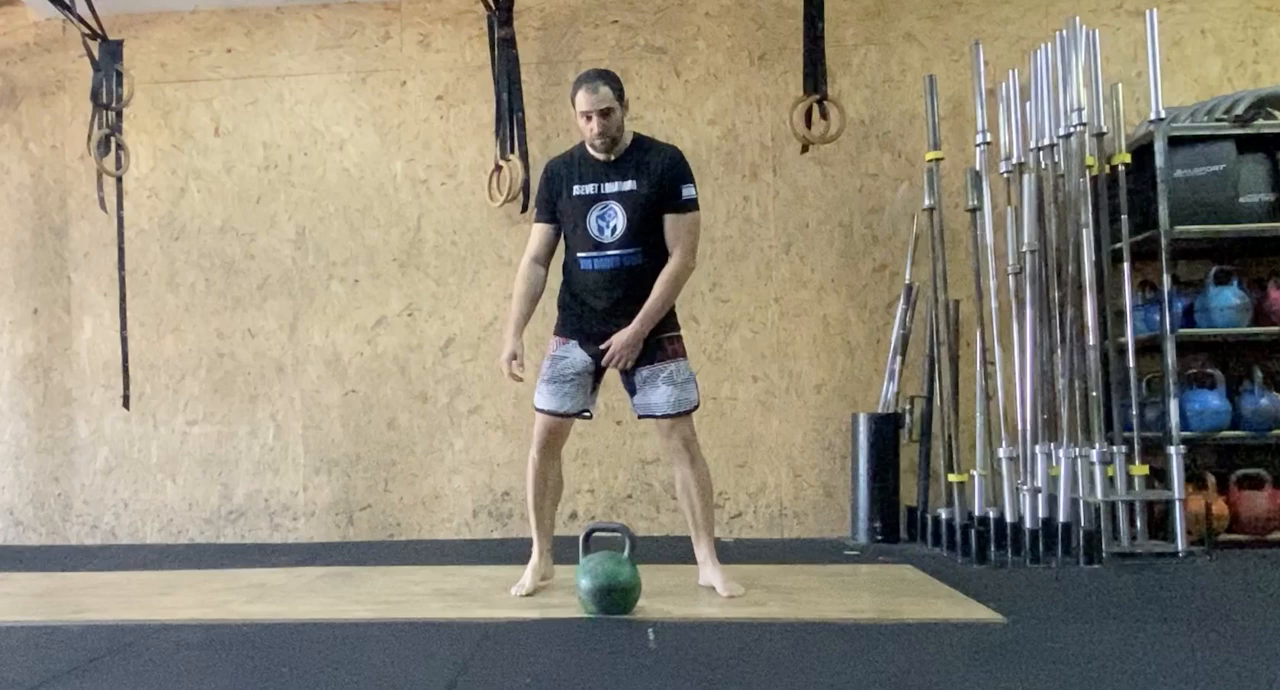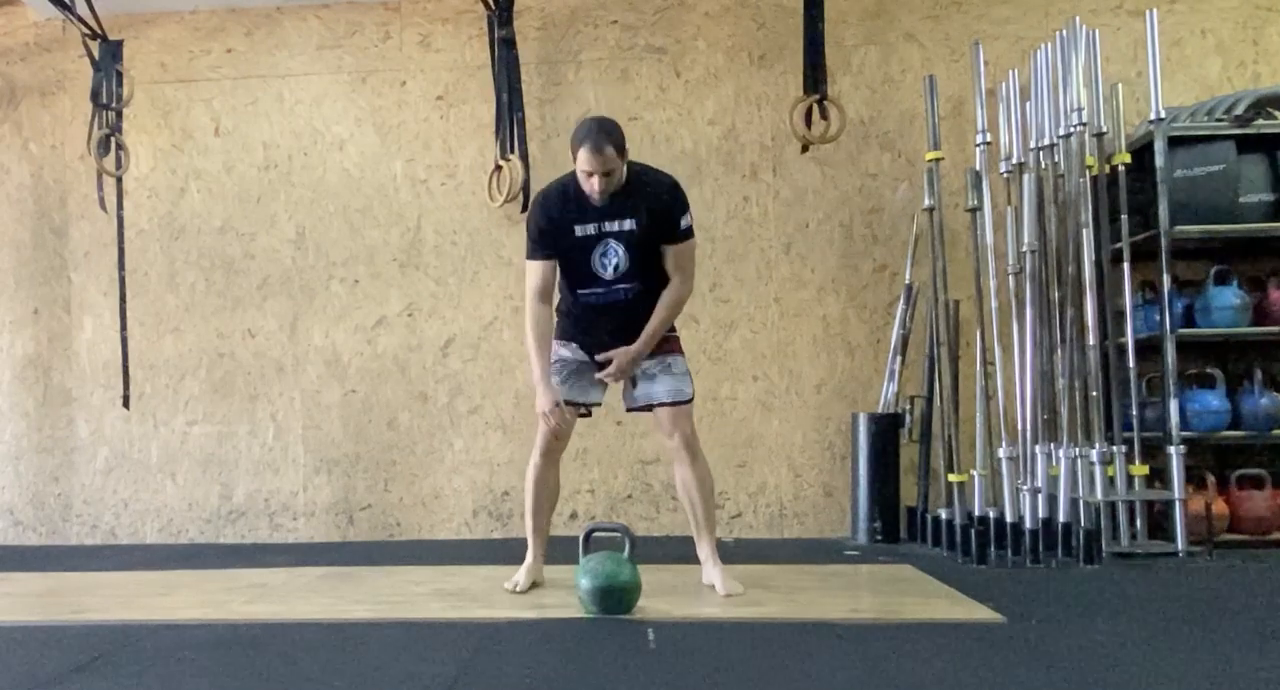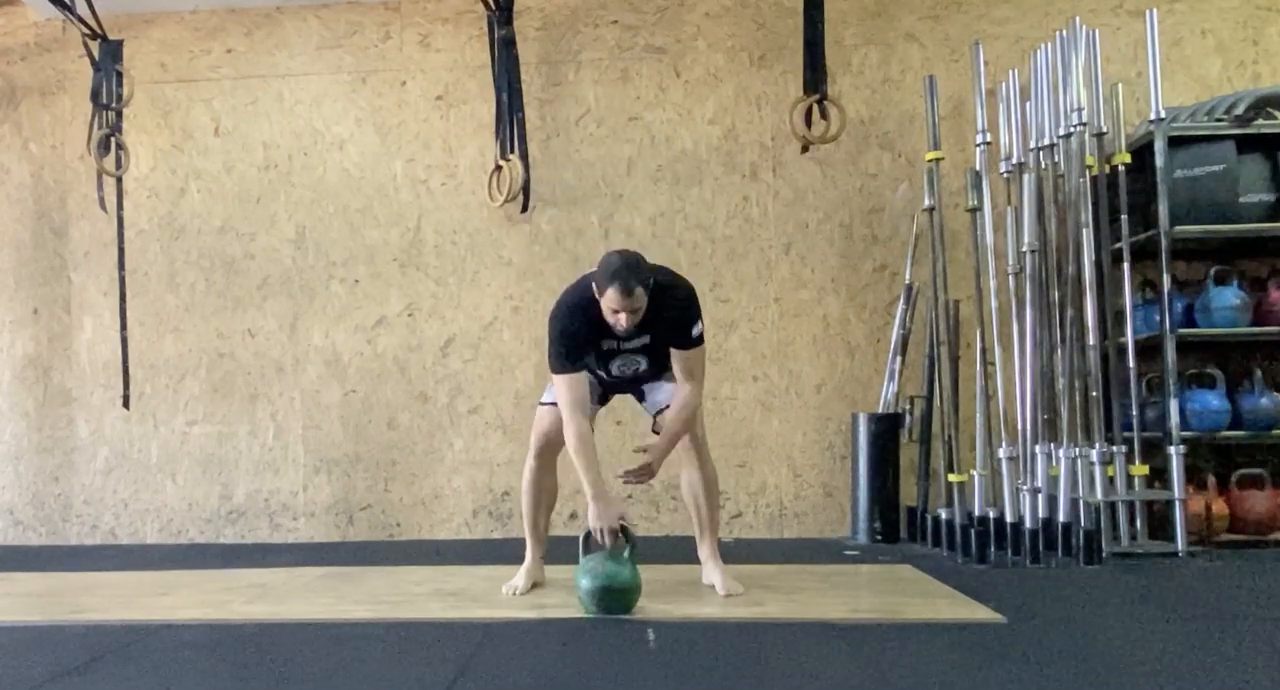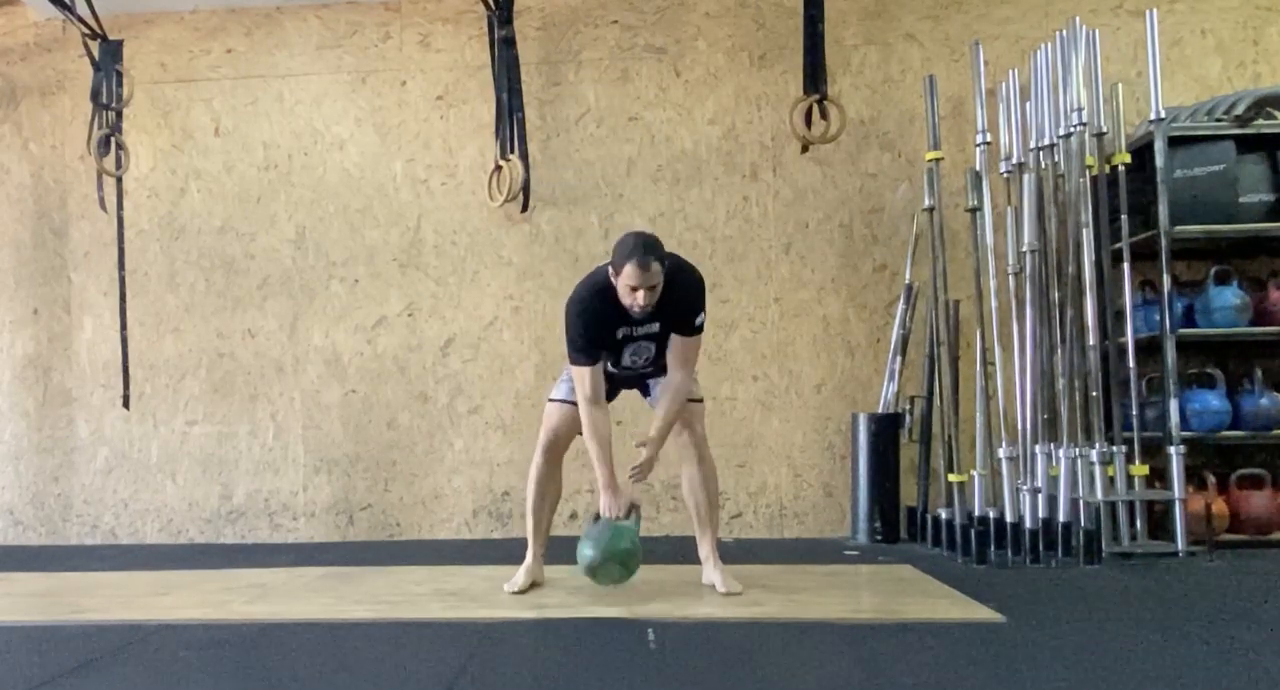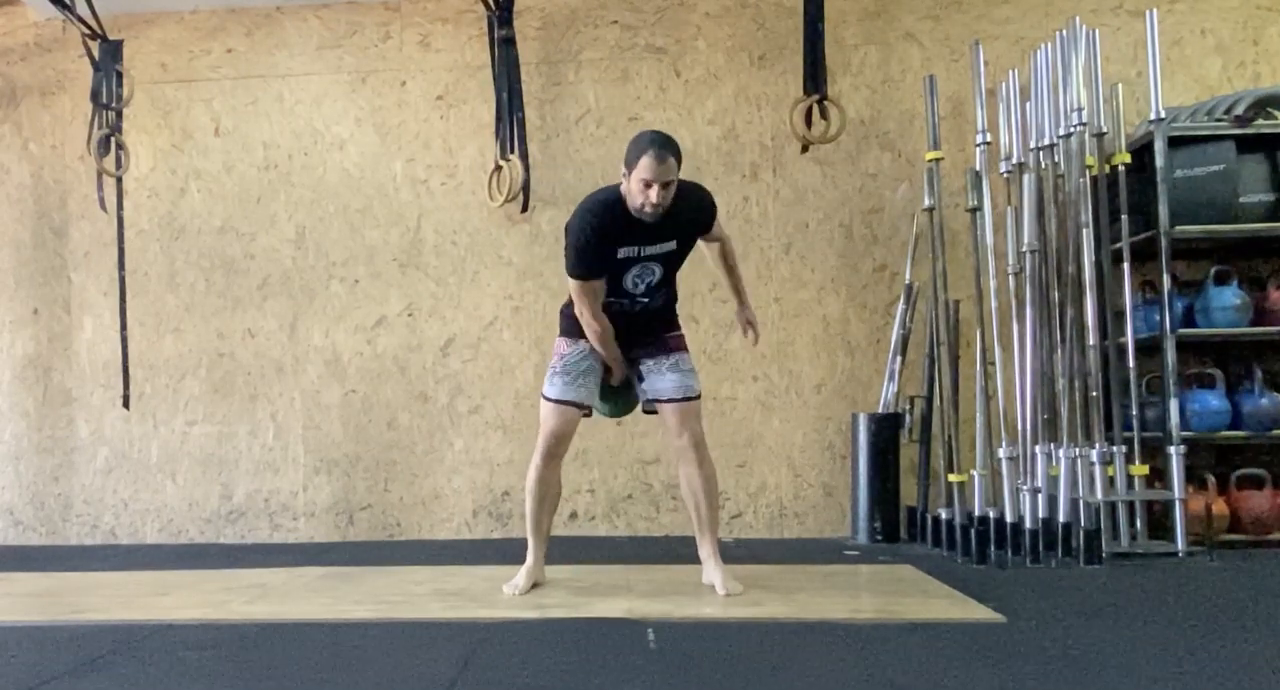
dt=0.5s
person 1, frame 1
left shoulder: (665, 163)
right shoulder: (558, 173)
left elbow: (683, 255)
right elbow: (536, 259)
left wrist: (638, 331)
right wrist: (514, 332)
left hip: (651, 329)
right hip: (576, 331)
left knee: (680, 439)
right knee: (545, 437)
left ankle: (708, 561)
right ankle: (540, 557)
person 1, frame 2
left shoulder: (662, 192)
right shoulder: (550, 204)
left elbow: (682, 279)
right elbow: (538, 298)
left wrist: (640, 349)
right wrist: (542, 383)
left hip: (649, 334)
right hip: (578, 333)
left knee: (682, 437)
right knee: (549, 439)
left ankle: (711, 562)
right ankle: (533, 561)
person 1, frame 3
left shoulder: (677, 296)
right shoulder: (569, 312)
left elbow: (691, 385)
right elbow: (574, 415)
left wrist: (660, 452)
right wrist: (598, 497)
left hip: (657, 368)
right hip: (590, 371)
left knee: (694, 439)
right knee: (542, 443)
left ankle: (711, 561)
right ankle: (533, 562)
person 1, frame 4
left shoulder: (687, 283)
right shoulder: (586, 301)
left elbow: (681, 373)
right elbow: (591, 402)
left wrist: (656, 441)
right wrist: (608, 486)
left hip: (663, 364)
right hip: (600, 366)
left knee: (696, 438)
right knee: (550, 441)
left ankle: (711, 562)
right ankle: (533, 561)
person 1, frame 5
left shoulder: (695, 203)
right shoulder: (591, 220)
left elbow: (720, 241)
right elbow: (589, 310)
left wrist: (743, 304)
right wrist: (615, 363)
left hip: (657, 331)
right hip: (588, 333)
left knee: (690, 438)
right knee: (550, 444)
left ankle: (712, 562)
right ankle: (533, 563)
